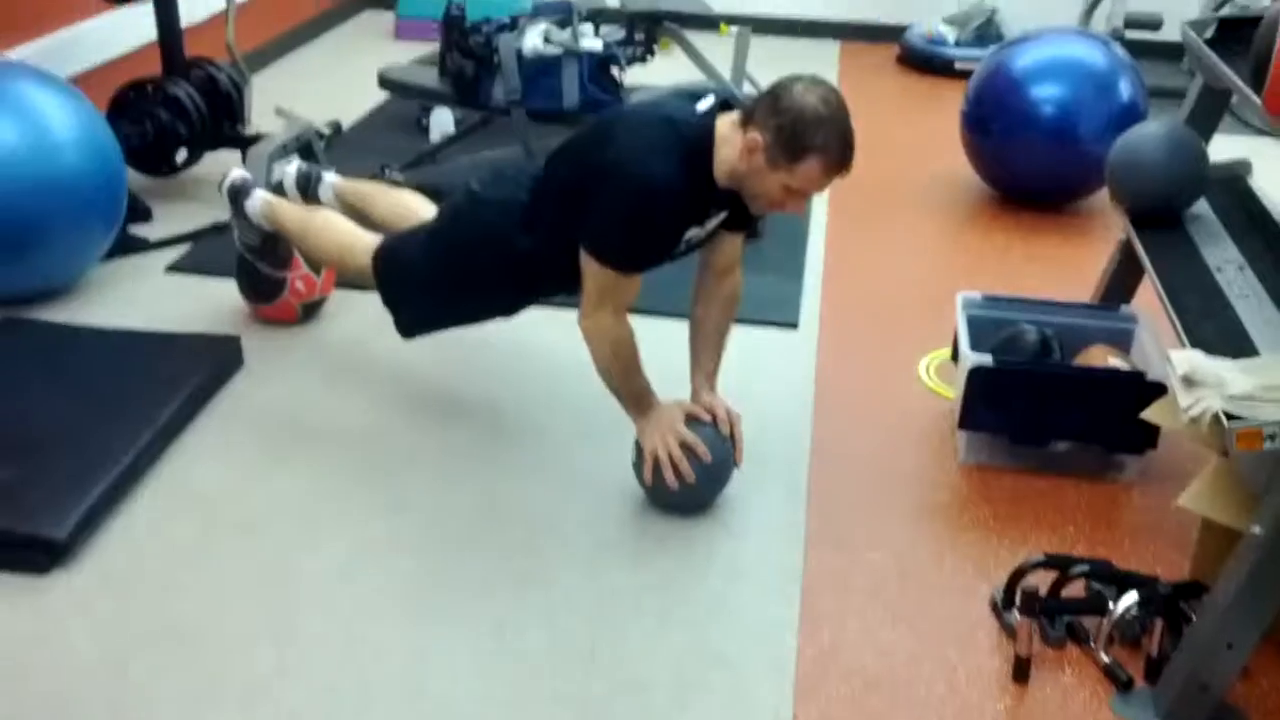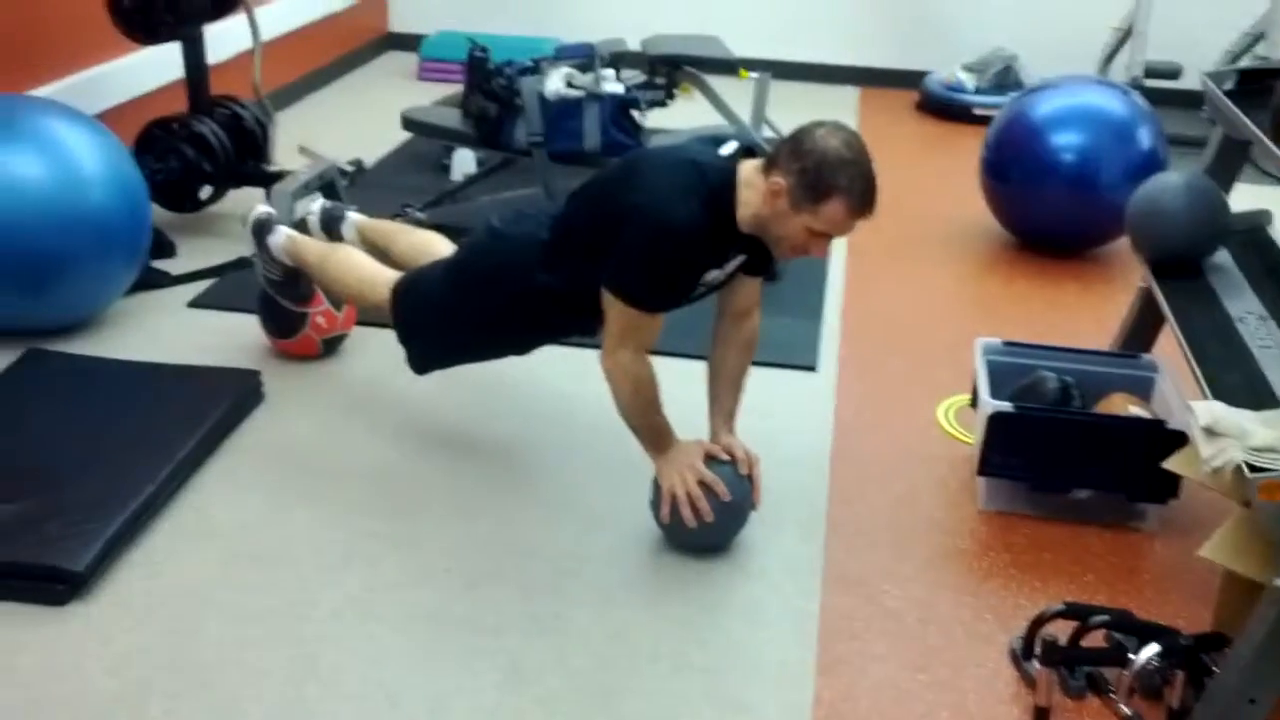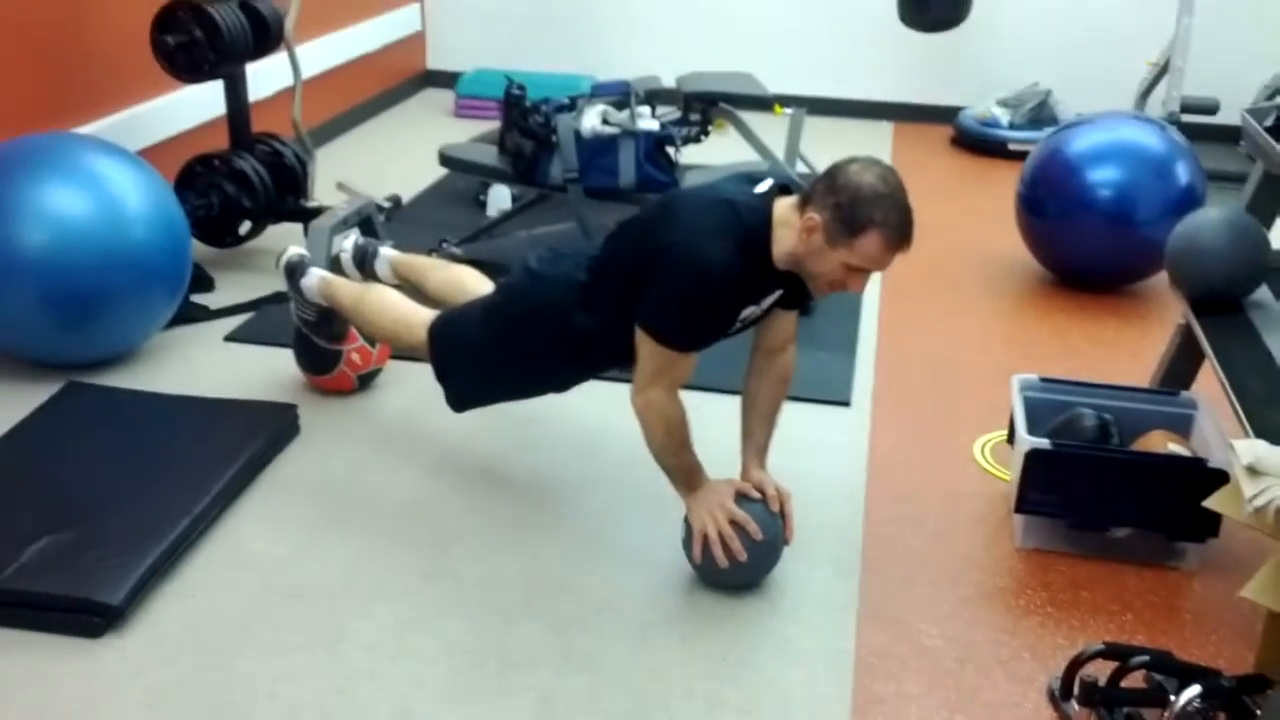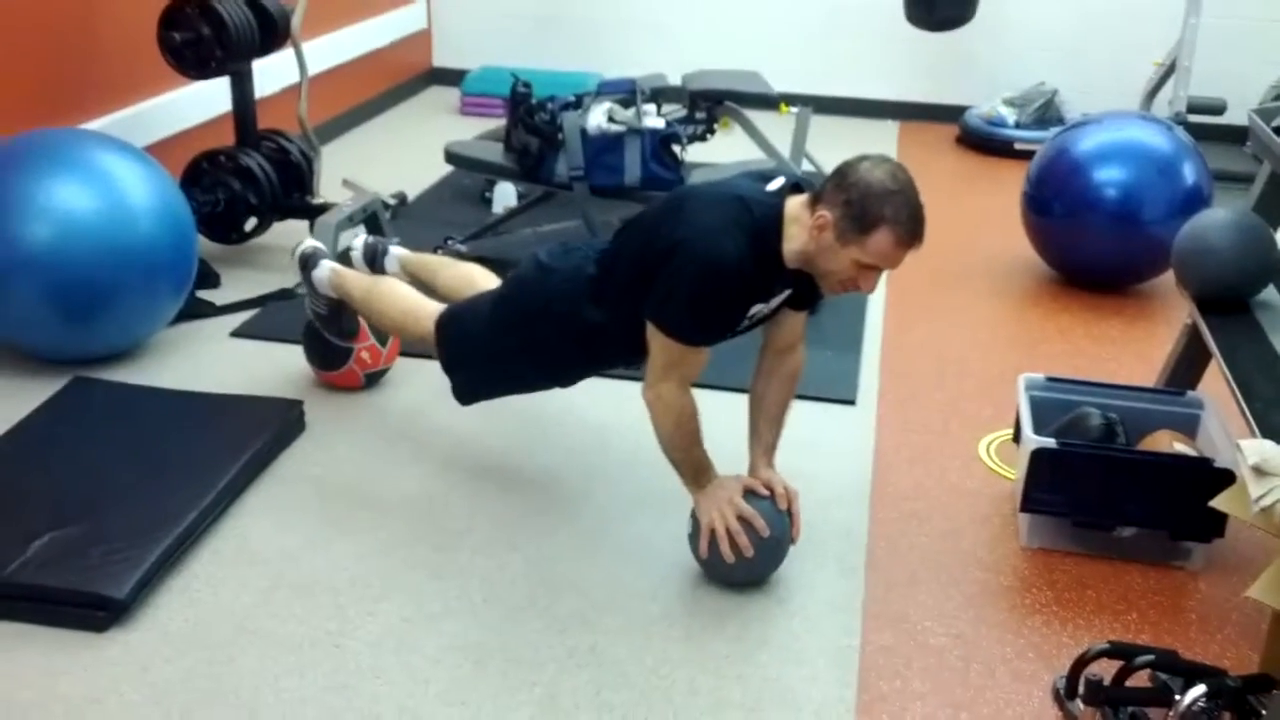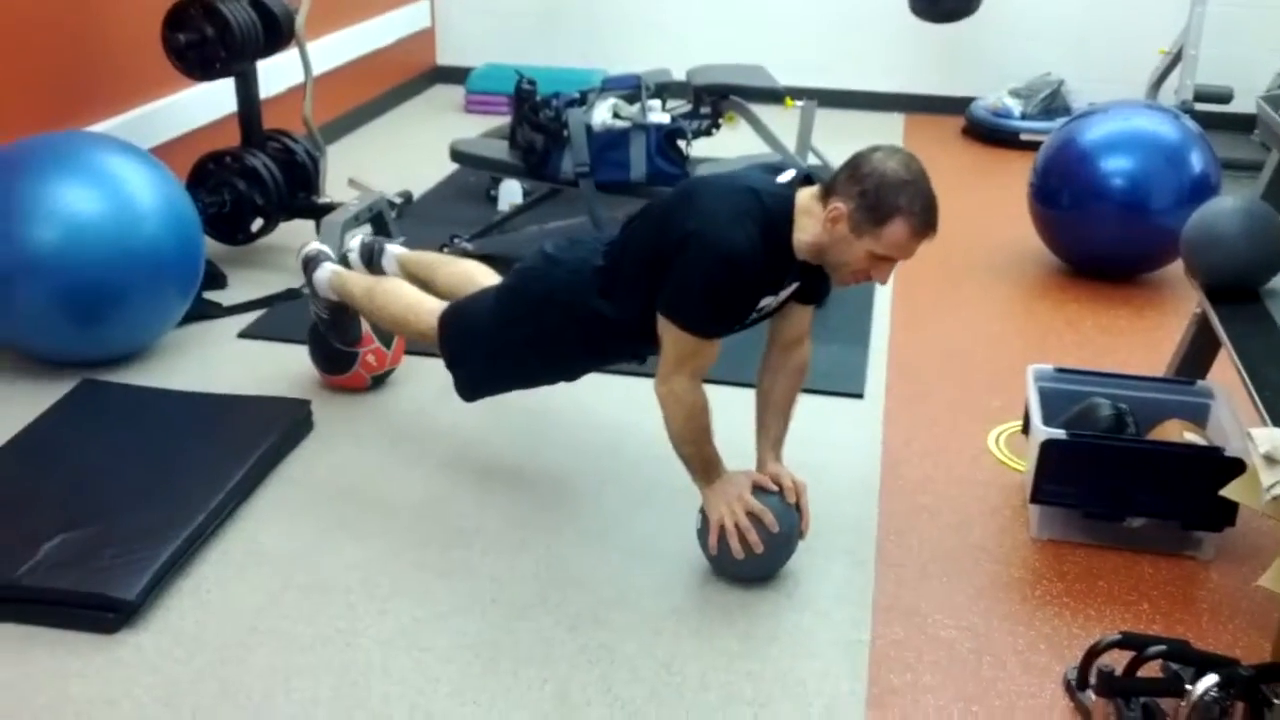
dt=0.4s
person 1, frame 1
left shoulder: (743, 151)
right shoulder: (649, 177)
left elbow: (721, 274)
right elbow: (601, 315)
left wrist: (705, 388)
right wrist: (647, 415)
left hip: (552, 224)
right hip: (499, 242)
left knee: (426, 228)
right knee: (380, 261)
left ankle: (316, 184)
right ankle: (258, 205)
person 1, frame 2
left shoulder: (764, 197)
right shoulder: (671, 217)
left elbow: (739, 318)
right elbow: (622, 353)
left wrist: (723, 428)
right wrist: (666, 453)
left hip: (568, 265)
right hip: (517, 279)
left knee: (439, 262)
right knee: (399, 297)
left ankle: (341, 221)
right ankle: (282, 241)
person 1, frame 3
left shoulder: (798, 231)
right shoulder: (706, 257)
left elbow: (774, 351)
right elbow: (653, 391)
left wrist: (755, 464)
right wrist: (697, 491)
left hip: (605, 300)
right hip: (554, 319)
left knee: (482, 299)
right knee: (434, 335)
left ankle: (375, 257)
right ankle: (314, 280)
person 1, frame 4
left shoulder: (810, 232)
right shoulder: (716, 252)
left elbow: (783, 352)
right elbow: (665, 386)
left wrist: (763, 462)
right wrist: (704, 486)
left hip: (611, 296)
right hip: (561, 311)
left knee: (485, 296)
right knee: (442, 328)
left ankle: (386, 255)
right ankle: (329, 273)
person 1, frame 5
left shoulder: (816, 224)
right shoulder: (727, 243)
left elbow: (788, 348)
right elbow: (676, 381)
left wrist: (770, 458)
right wrist: (714, 483)
left hip: (616, 293)
right hip: (566, 306)
left knee: (488, 298)
right knee: (447, 327)
left ankle: (384, 256)
right ankle: (331, 277)
